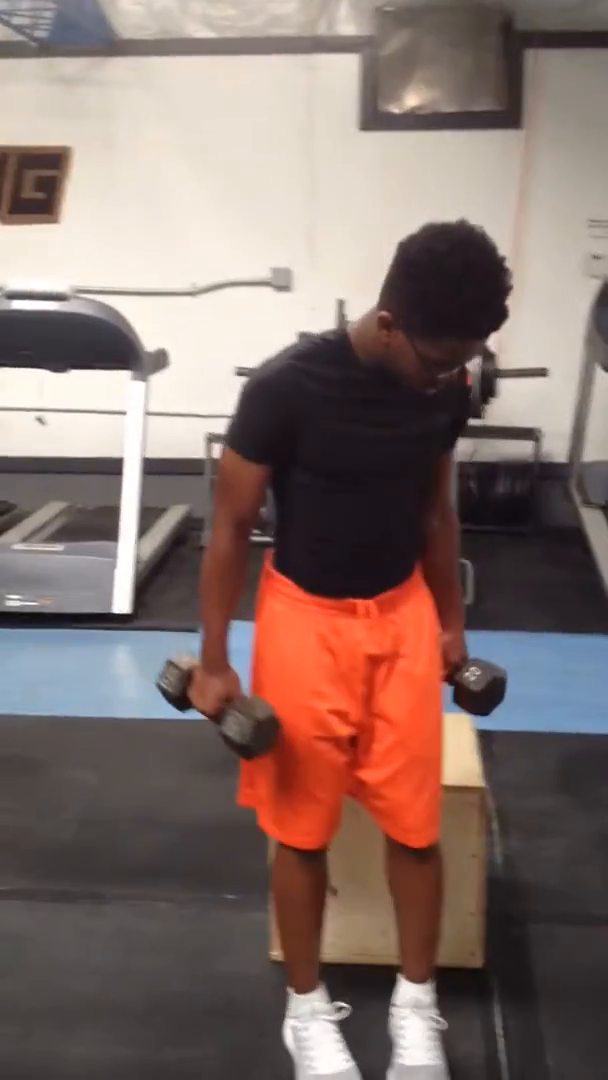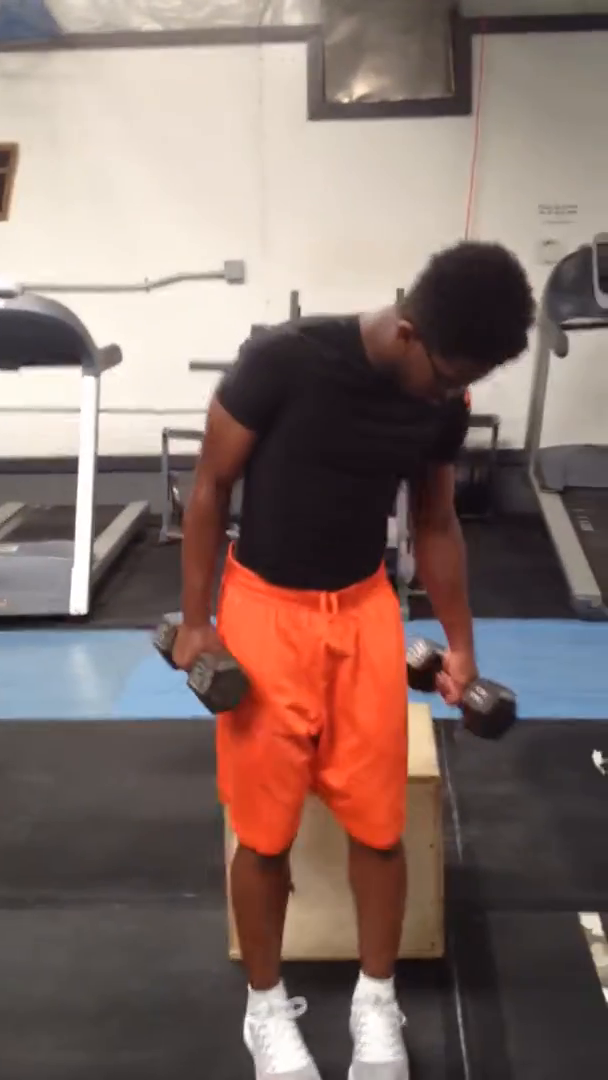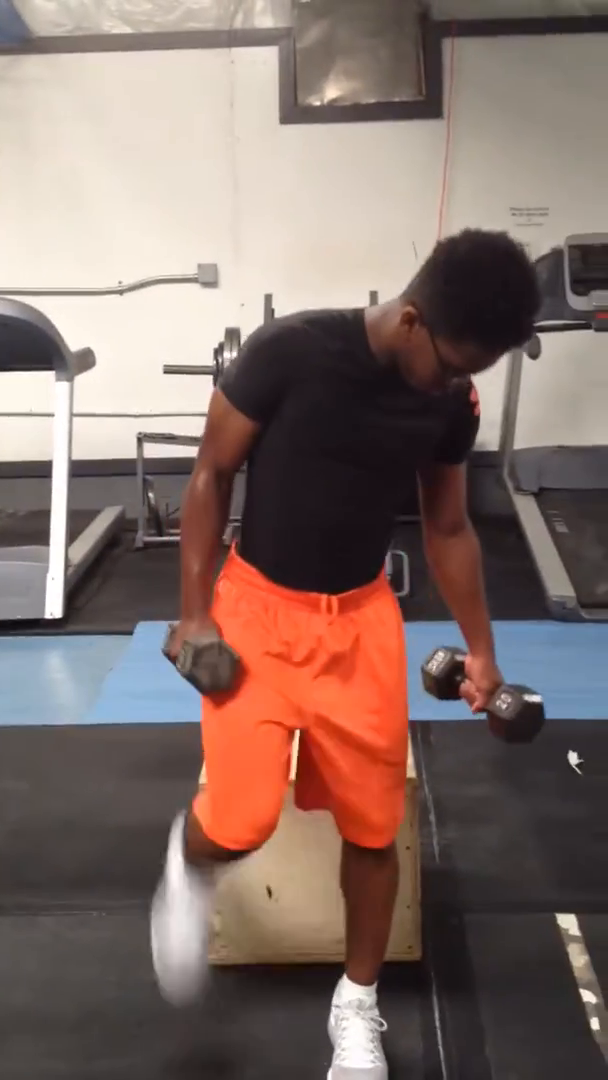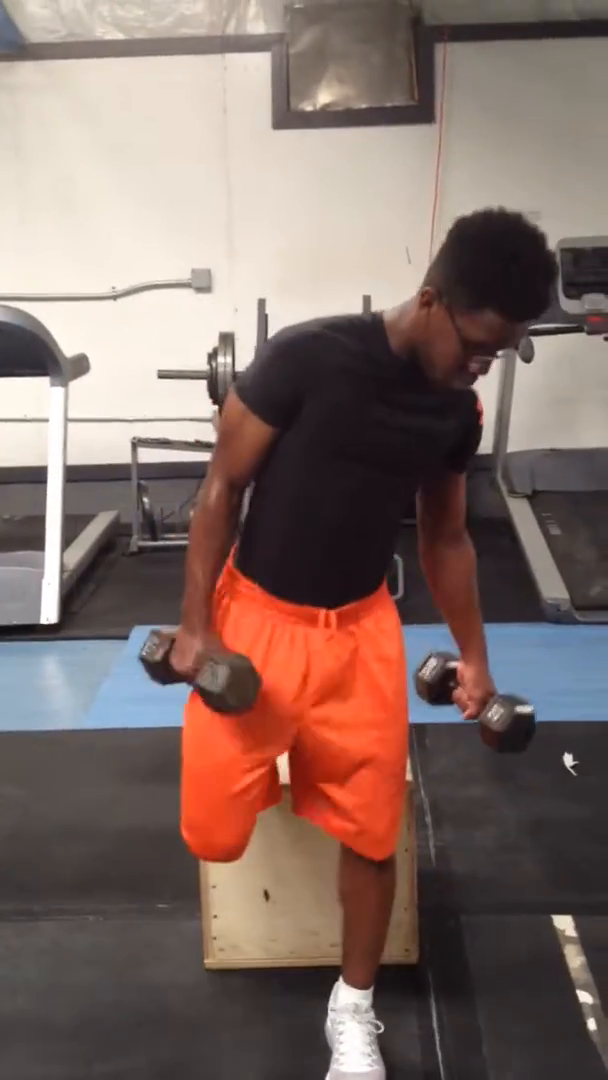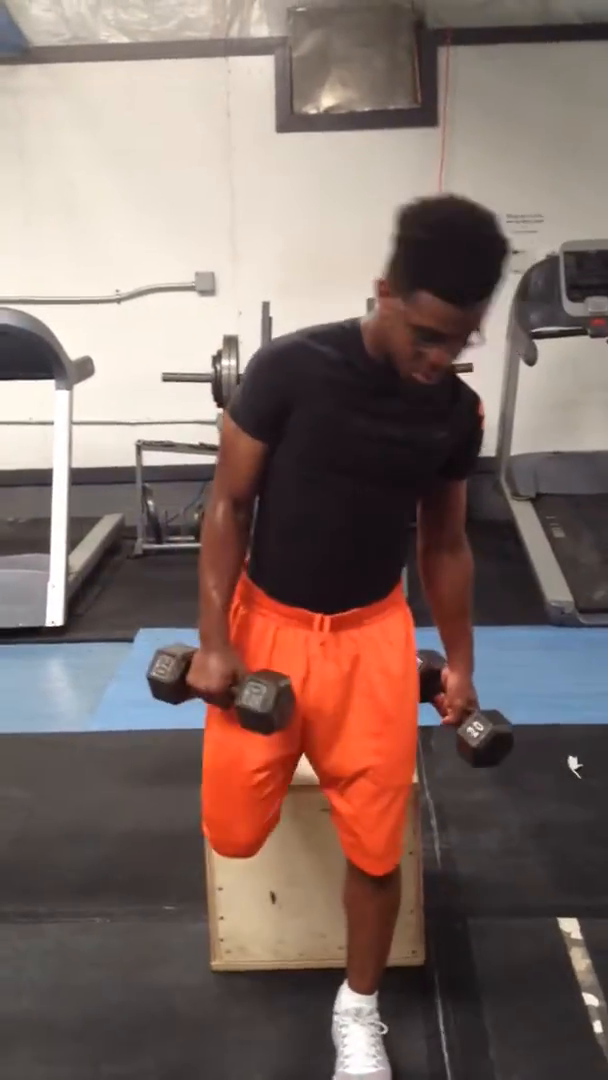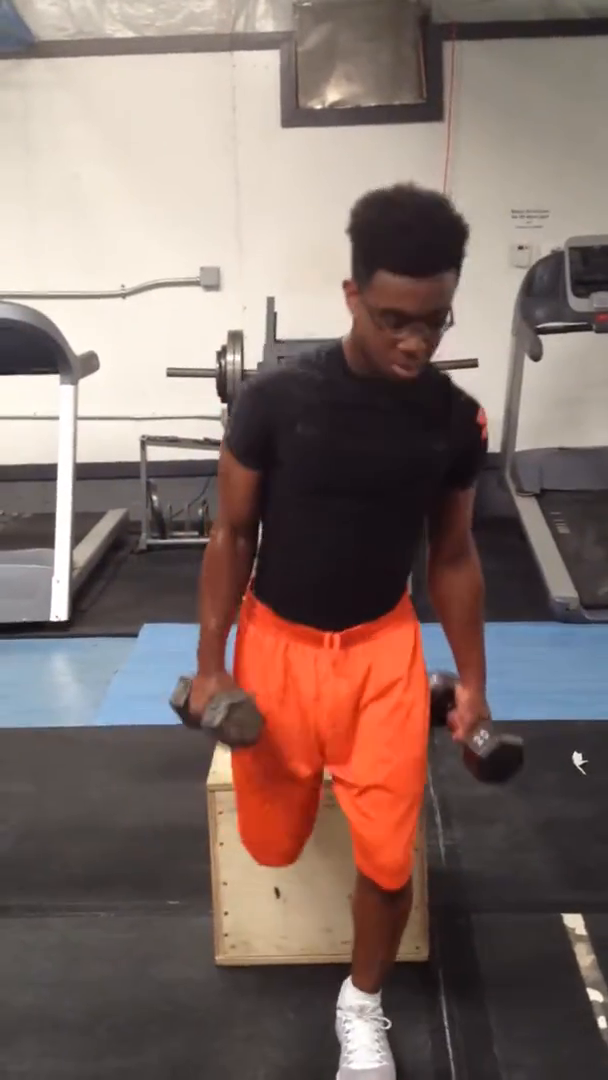
dt=0.3s
person 1, frame 1
left shoulder: (447, 390)
right shoulder: (287, 387)
right elbow: (230, 528)
left wrist: (450, 619)
right wrist: (214, 663)
left hip: (404, 617)
right hip: (306, 621)
left knee: (416, 825)
right knee: (302, 828)
left ankle: (415, 1004)
right ankle: (308, 1009)
person 1, frame 2
left shoulder: (441, 407)
right shoulder: (282, 360)
left elbow: (436, 525)
right elbow: (211, 487)
left wrist: (460, 645)
right wrist: (196, 619)
left hip: (364, 611)
right hip: (264, 609)
left knee: (377, 821)
right knee: (267, 829)
left ankle: (376, 1001)
right ankle: (266, 1006)
person 1, frame 3
left shoulder: (451, 403)
right shoulder: (289, 352)
left elbow: (449, 528)
right elbow: (211, 476)
left wrist: (481, 650)
right wrist: (195, 611)
left hip: (364, 617)
right hip: (260, 607)
left knee: (372, 826)
right knee: (240, 819)
left ankle: (356, 1006)
right ankle: (189, 856)
person 1, frame 4
left shoulder: (457, 411)
right shoulder: (303, 356)
left elbow: (446, 538)
right elbow: (222, 490)
left wrist: (474, 659)
right wrist: (196, 624)
left hip: (362, 630)
right hip: (256, 619)
left knee: (370, 835)
right knee: (215, 833)
left ankle: (352, 1008)
right ankle: (261, 747)
person 1, frame 5
left shoulder: (456, 411)
right shoulder: (289, 369)
left elbow: (445, 542)
right elbow: (228, 506)
left wrist: (460, 664)
right wrist: (213, 641)
left hip: (372, 636)
right hip: (266, 624)
left knee: (374, 845)
right knee: (236, 831)
right ankle: (284, 748)
person 1, frame 6
left shoulder: (455, 419)
right shoulder: (276, 397)
left elbow: (454, 557)
right elbow: (231, 536)
left wrist: (474, 683)
right wrist: (210, 662)
left hip: (384, 650)
right hip: (279, 644)
left knee: (387, 858)
right knee: (273, 838)
left ankle: (362, 1007)
right ankle: (320, 828)
